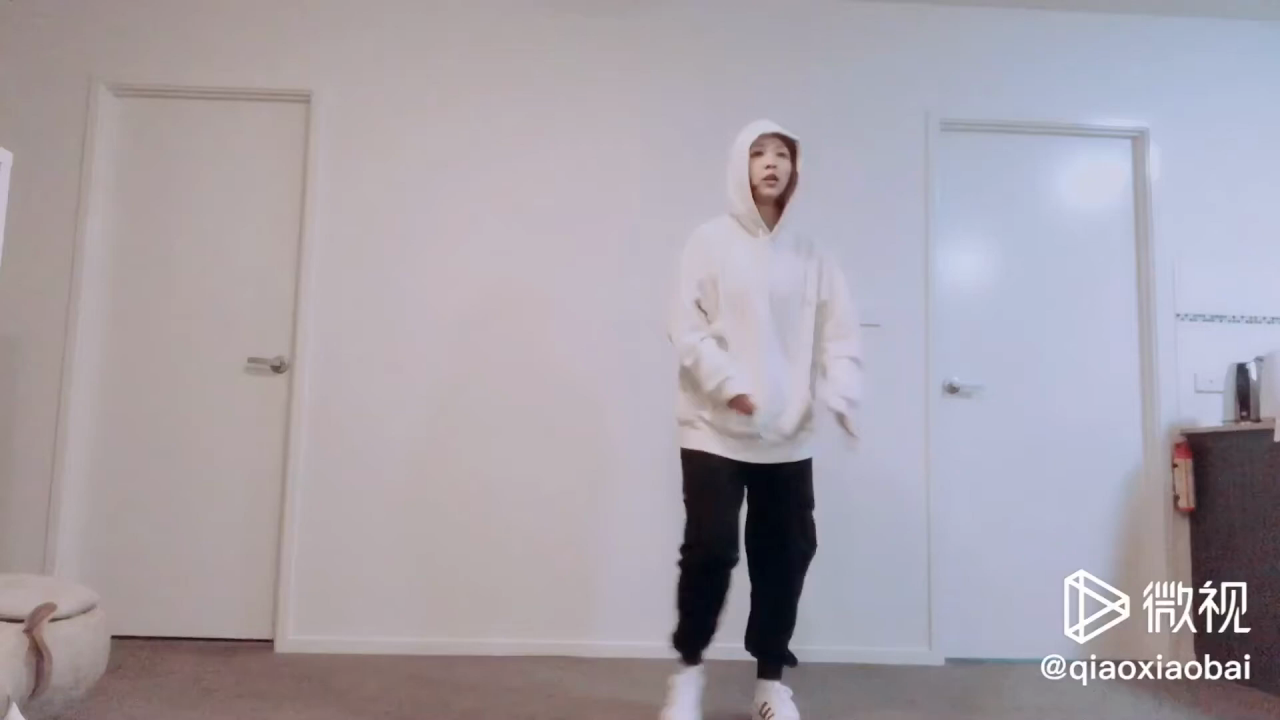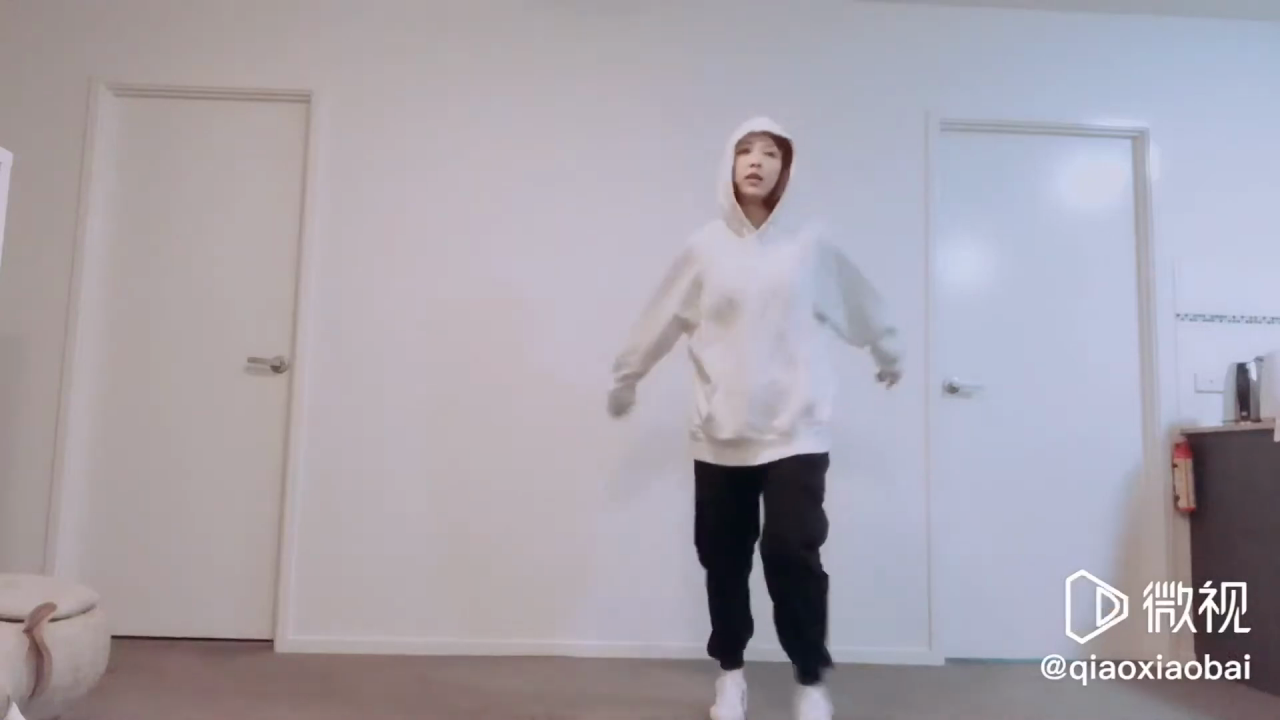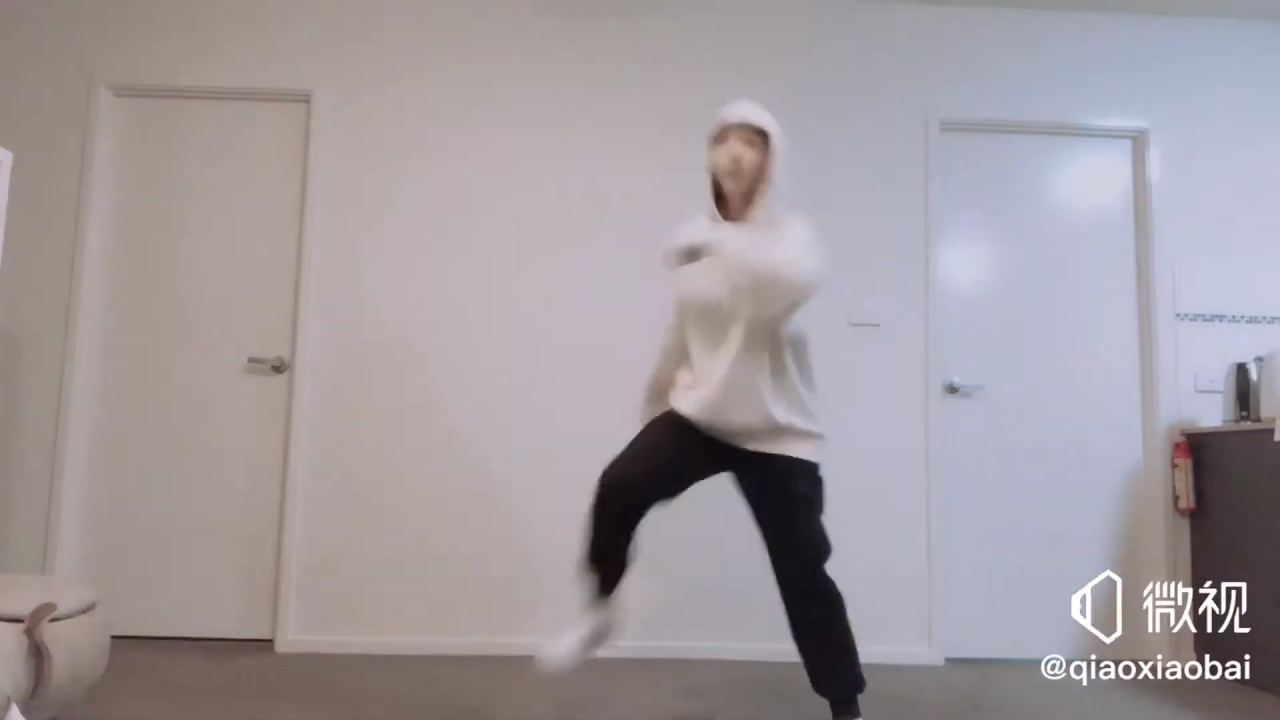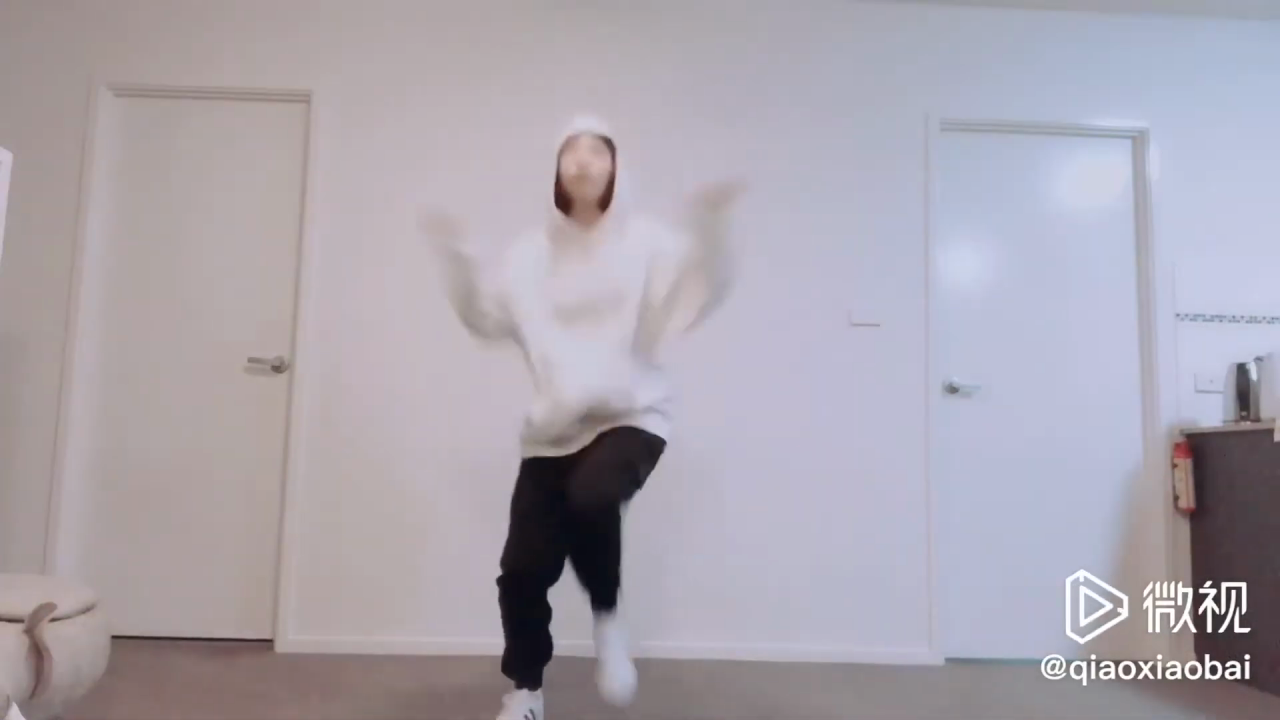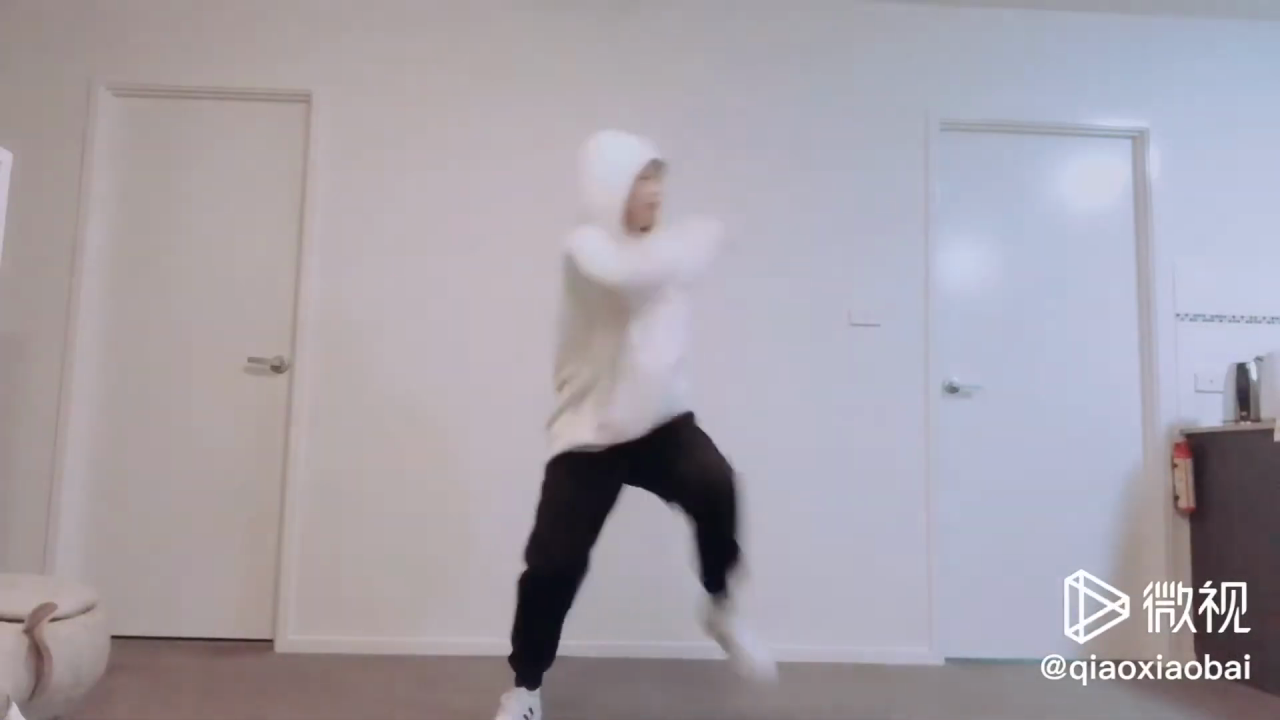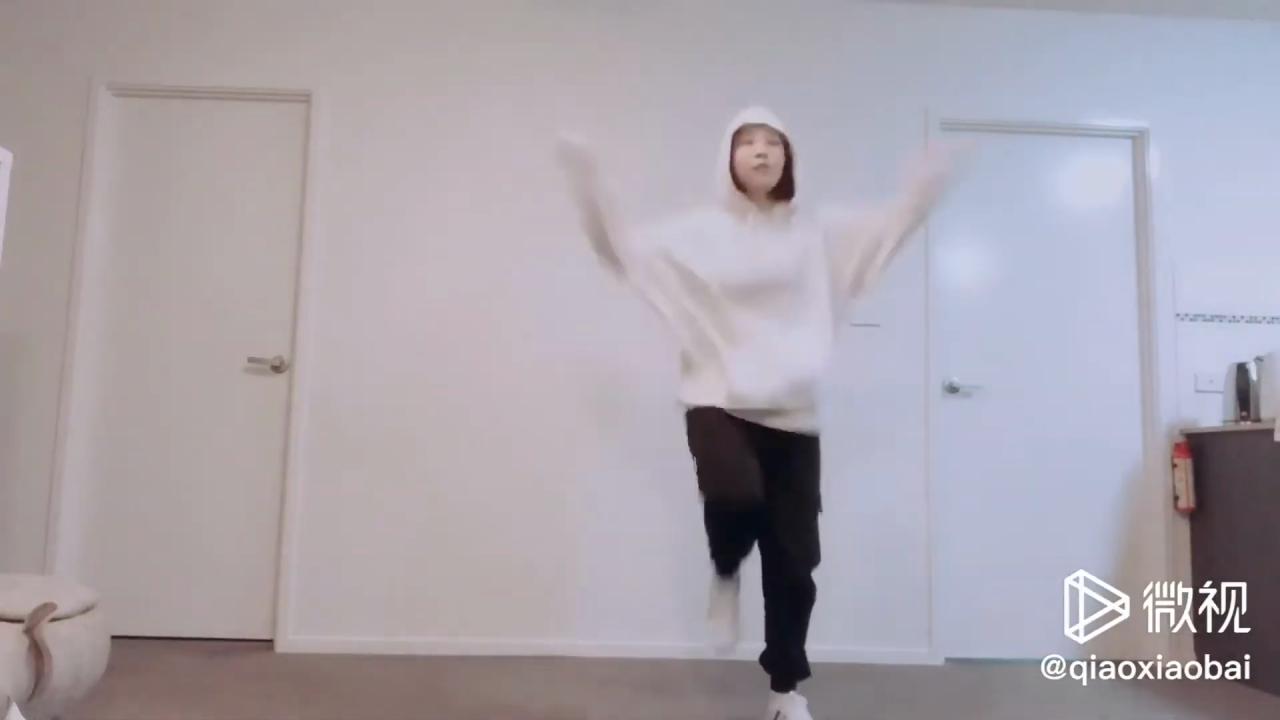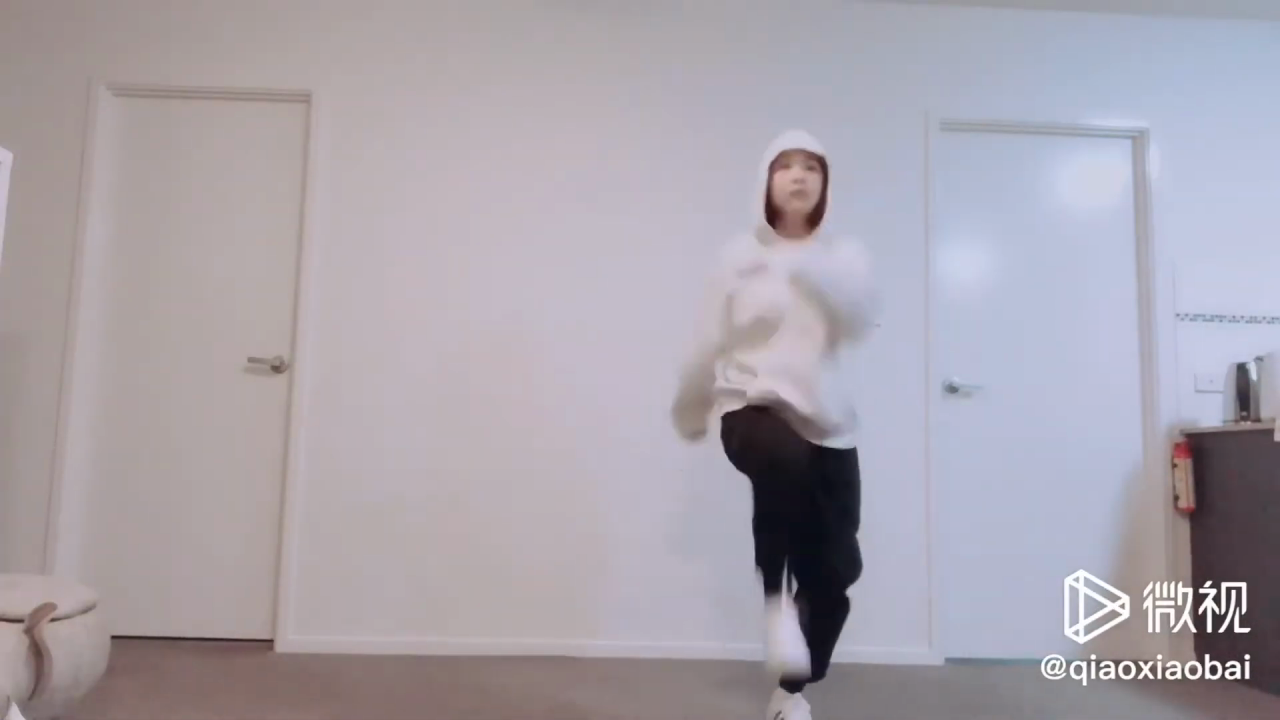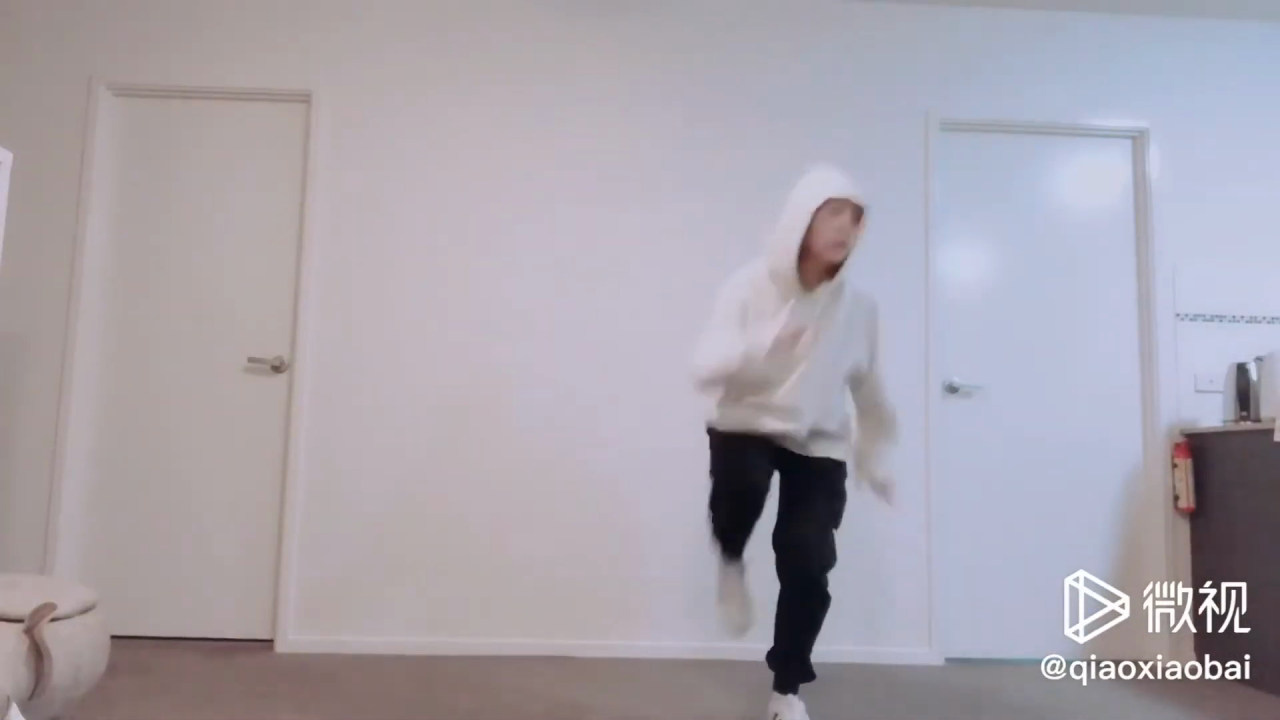
dt=0.5s
person 1, frame 1
left shoulder: (810, 255)
right shoulder: (708, 242)
left elbow: (838, 336)
right elbow: (686, 328)
left wrist: (839, 396)
right wrist: (729, 382)
left hip: (787, 438)
right hip: (715, 433)
left knee: (786, 557)
right knee: (710, 550)
right ankle: (687, 671)
person 1, frame 2
left shoulder: (811, 245)
right shoulder: (704, 248)
left elbow: (858, 308)
right elbow: (660, 323)
left wrist: (889, 355)
right wrist: (623, 380)
left hip: (796, 433)
right hip: (721, 437)
left knee: (792, 551)
right knee: (724, 560)
person 1, frame 3
left shoulder: (786, 236)
right shoulder: (695, 239)
left elbow: (797, 278)
left wrist: (717, 243)
right wrist: (662, 389)
left hip: (777, 431)
right hip: (698, 413)
left knee: (802, 569)
right knee: (621, 488)
right ankle: (600, 603)
person 1, frame 4
left shoulder: (645, 241)
right shoulder: (529, 252)
left elbow: (702, 295)
right elbow: (485, 319)
left wrist: (710, 225)
right wrist: (455, 255)
left hip: (629, 423)
right hip: (551, 435)
left knee: (590, 500)
right knee: (522, 570)
left ankle: (607, 619)
person 1, frame 5
left shoulder: (652, 247)
right shoulder: (587, 246)
right elbow: (633, 276)
right wrist: (699, 238)
left hip: (661, 422)
right hip: (589, 434)
left knee: (713, 485)
right knee: (551, 567)
left ankle: (719, 604)
person 1, frame 6
left shoulder: (817, 234)
right shoulder: (697, 232)
left elbow: (892, 228)
right elbow: (622, 252)
left wrist: (928, 183)
right wrist: (587, 182)
left hip: (793, 421)
right hip: (720, 410)
left knee: (793, 563)
right knee: (737, 497)
right ankle: (725, 573)
person 1, frame 7
left shoulder: (842, 256)
right shoulder: (739, 257)
left elbow: (860, 311)
right elbow: (711, 346)
left wrist: (802, 266)
right wrist: (690, 411)
left hip: (828, 433)
right hip: (755, 416)
left knee: (833, 573)
right knee: (786, 464)
right ankle: (777, 597)
person 1, frame 8
left shoulder: (858, 307)
right shoulder: (748, 287)
left elbow: (867, 392)
right elbow: (708, 367)
left wrist: (874, 462)
right wrist: (749, 350)
left hip: (819, 446)
right hip: (748, 434)
left knee: (807, 567)
right knee: (739, 479)
right ankle: (731, 561)
